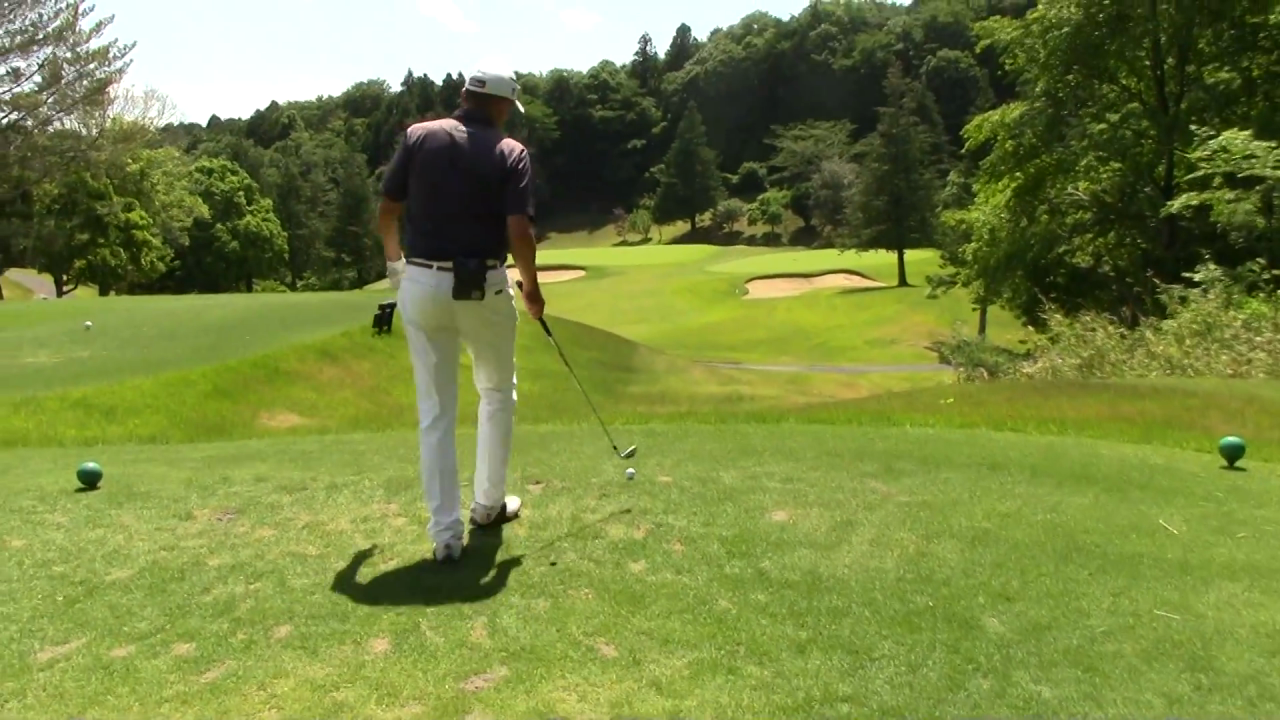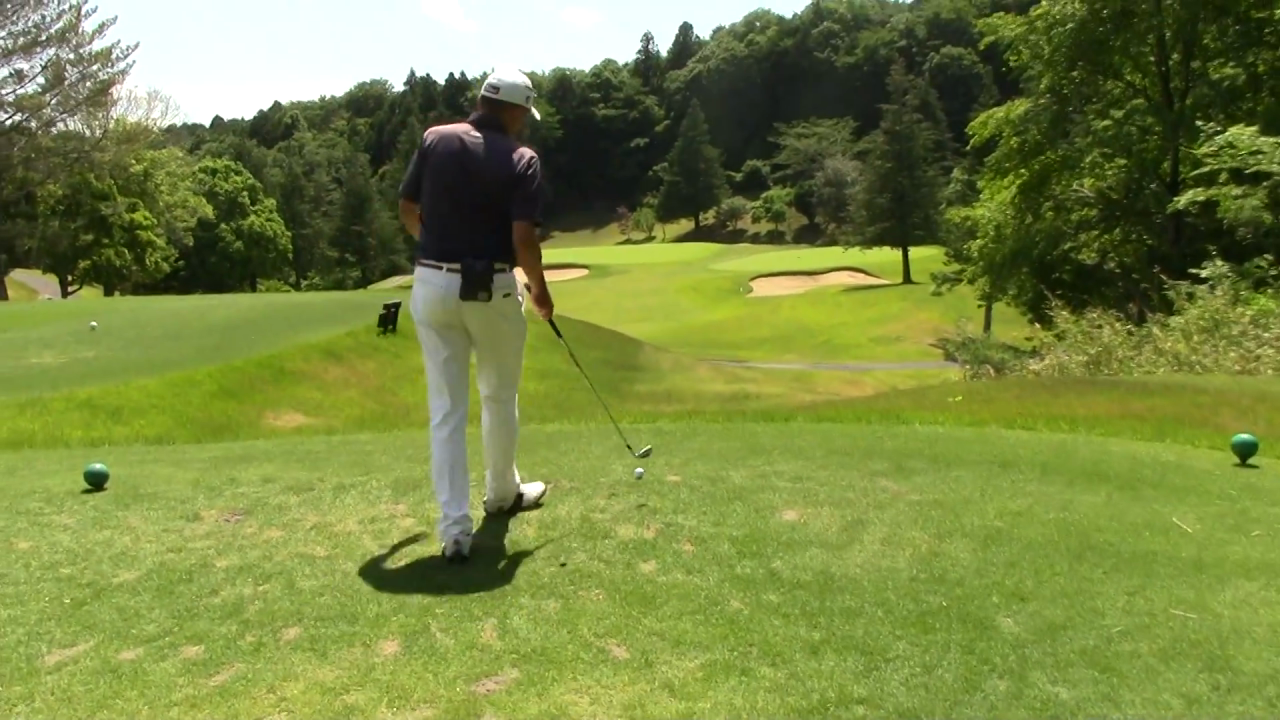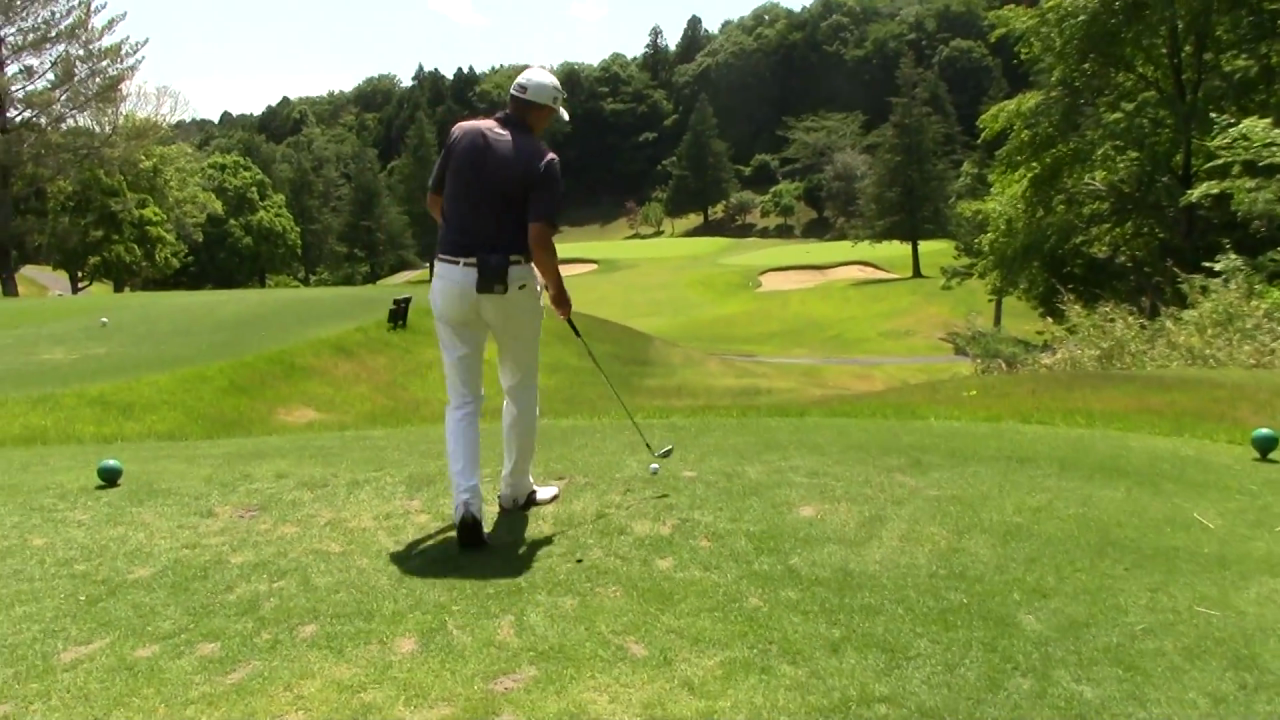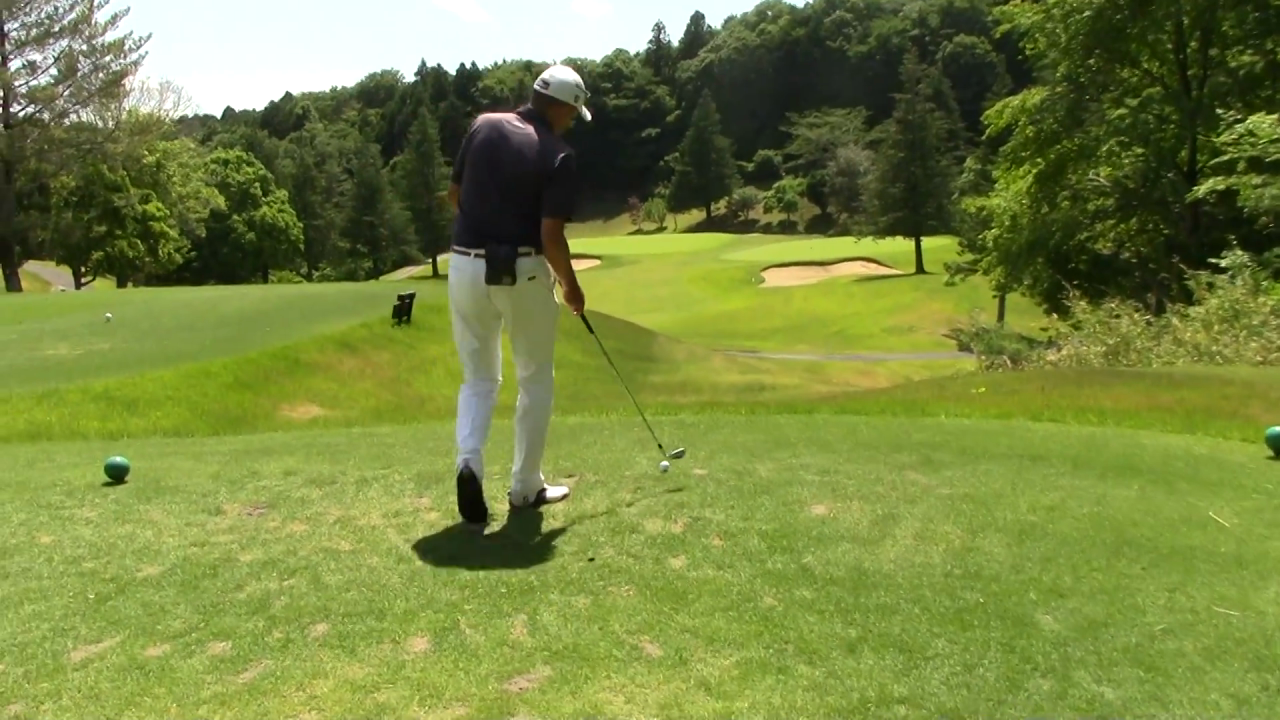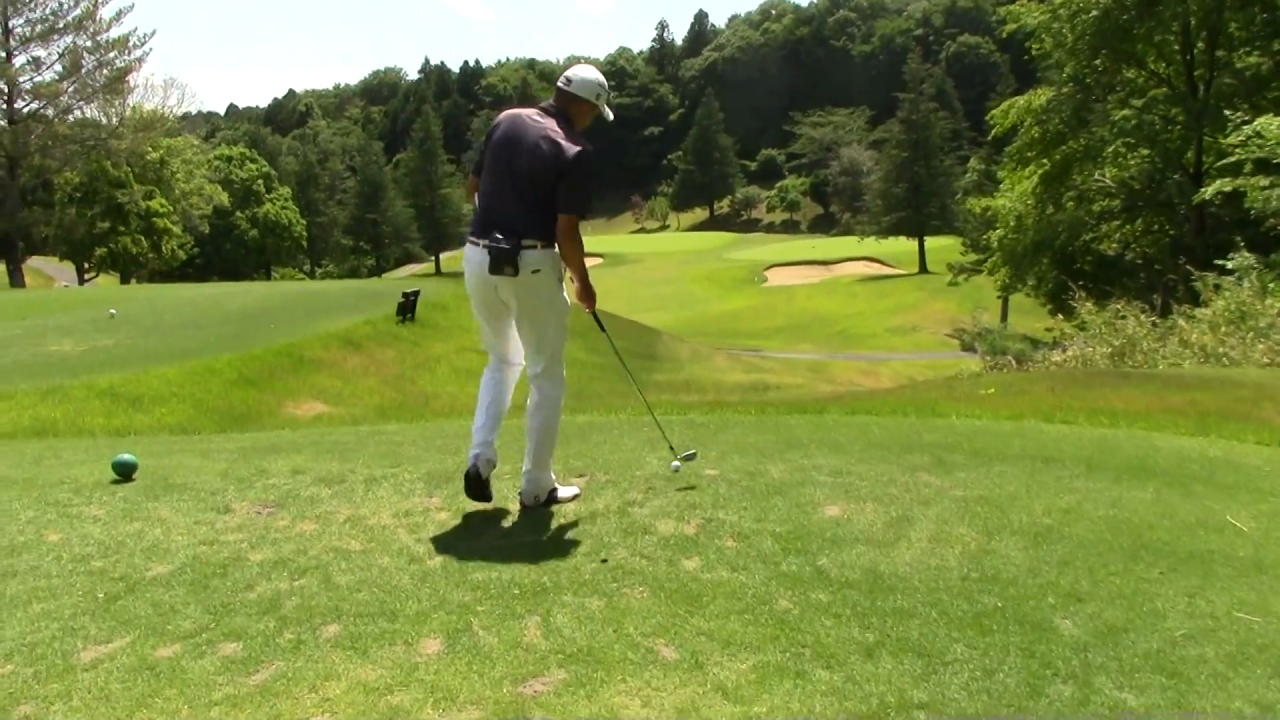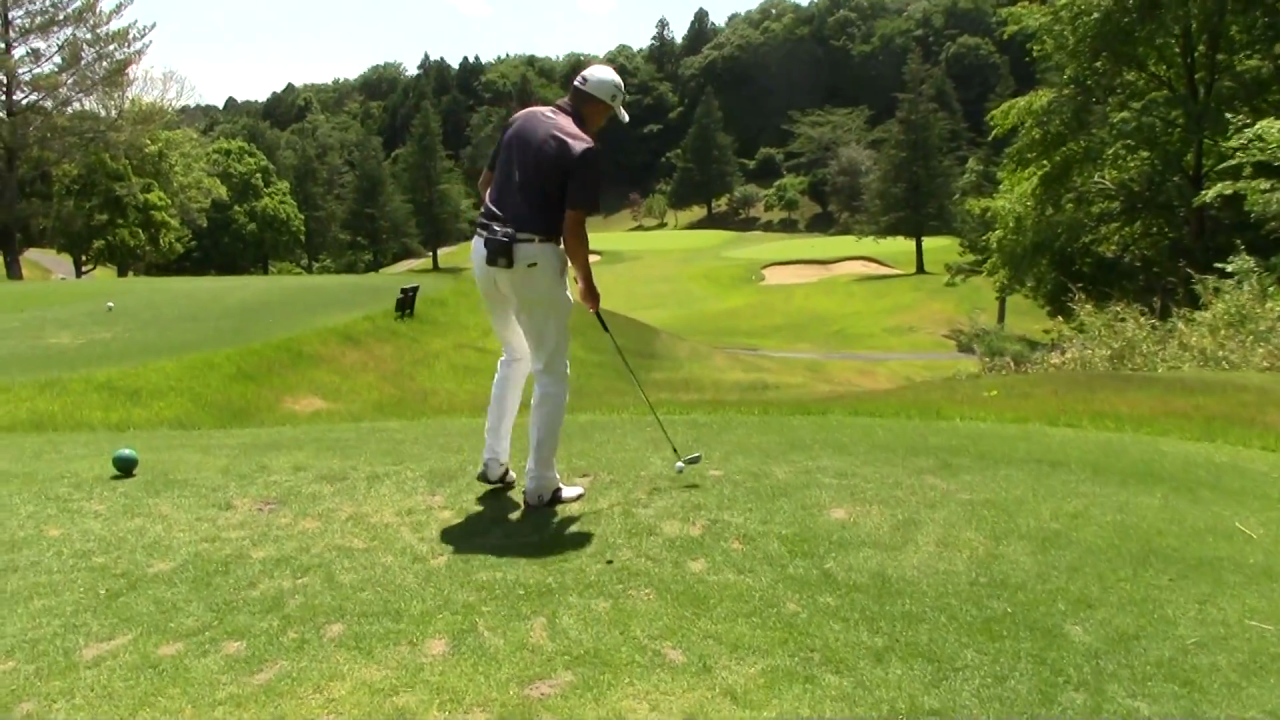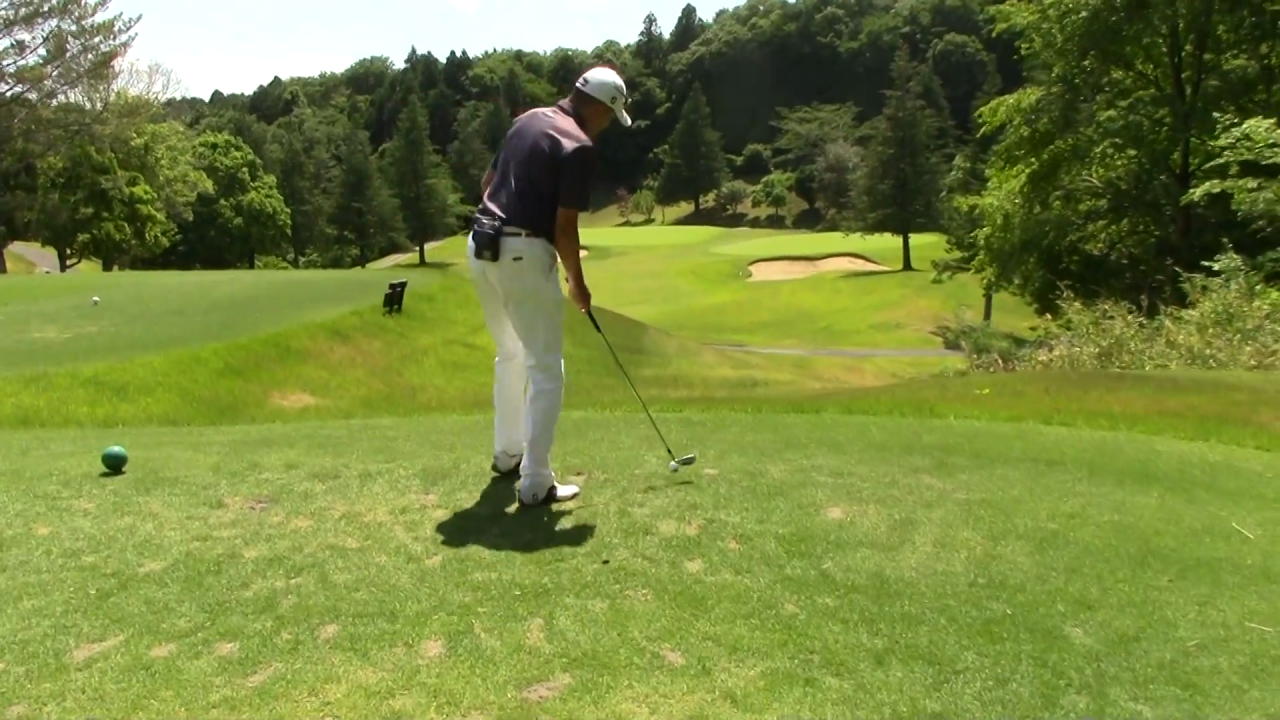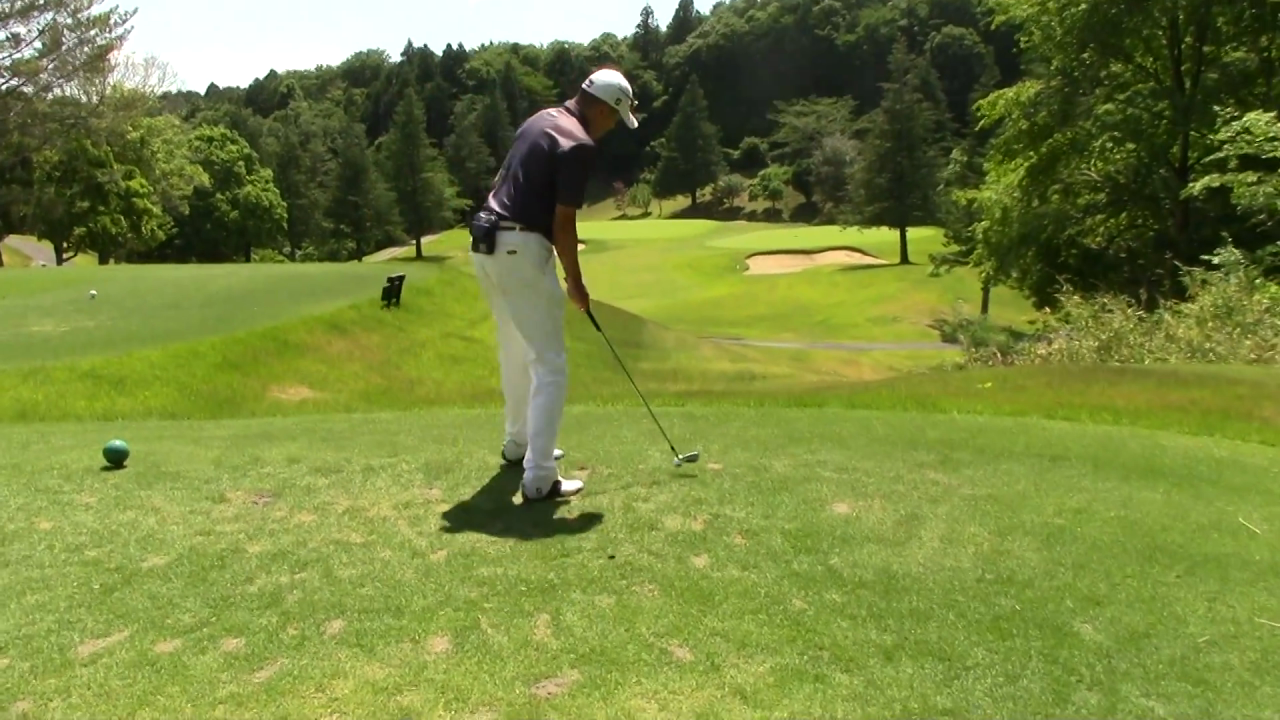
dt=0.1s
person 1, frame 1
left shoulder: (418, 136)
right shoulder: (511, 153)
left elbow: (386, 211)
right elbow: (518, 234)
left wrist: (394, 257)
right wrist: (531, 286)
left hip: (421, 283)
right hip: (484, 285)
left knee: (435, 414)
right knee: (498, 392)
left ankle: (447, 533)
right ankle: (490, 502)
person 1, frame 2
left shoulder: (435, 139)
right shoulder: (523, 160)
left elbow: (408, 212)
right elbow: (523, 239)
right wrist: (540, 289)
left hip: (433, 285)
right hip: (493, 288)
left knee: (447, 412)
right knee: (499, 397)
left ankle: (455, 530)
right ankle: (503, 493)
person 1, frame 3
left shoulder: (462, 133)
right shoulder: (543, 160)
left elbow: (435, 204)
right elbow: (538, 241)
right wrist: (557, 290)
left hip: (451, 277)
right hip: (510, 280)
left knee: (464, 399)
right knee: (520, 387)
left ankle: (468, 504)
right ankle: (516, 489)
person 1, frame 4
left shoulder: (483, 126)
right shoulder: (560, 156)
left elbow: (454, 193)
right elbow: (551, 235)
right wrist: (570, 285)
left hip: (466, 266)
right hip: (523, 272)
left knee: (479, 381)
right knee: (535, 380)
left ankle: (469, 463)
right ankle: (527, 486)
person 1, frame 5
left shoulder: (505, 120)
right shoulder: (574, 152)
left elbow: (472, 186)
right elbow: (566, 232)
right wrist: (583, 284)
left hip: (479, 258)
right hip: (533, 264)
left knee: (502, 364)
right knee: (546, 375)
left ankle: (481, 459)
right ankle: (537, 485)
person 1, frame 6
left shoulder: (522, 118)
right shoulder: (584, 149)
left elbow: (485, 183)
right elbow: (572, 227)
right wrist: (587, 283)
left hip: (486, 250)
right hip: (535, 259)
left knee: (514, 357)
right knee: (550, 372)
left ankle: (495, 461)
right ankle: (541, 485)
person 1, frame 7
left shoulder: (529, 119)
right shoulder: (579, 147)
left elbow: (488, 180)
right elbow: (564, 227)
right wrist: (578, 283)
left hip: (484, 248)
right hip: (523, 254)
left knee: (511, 355)
right knee: (545, 370)
left ankle: (508, 452)
right ankle: (535, 483)
person 1, frame 8
left shoulder: (538, 120)
right shoulder: (579, 145)
left elbow: (500, 181)
right elbow: (563, 223)
right wrist: (575, 282)
left hip: (488, 242)
right hip: (522, 249)
left knee: (516, 351)
right knee: (549, 363)
left ankle: (518, 444)
right ankle: (539, 477)
